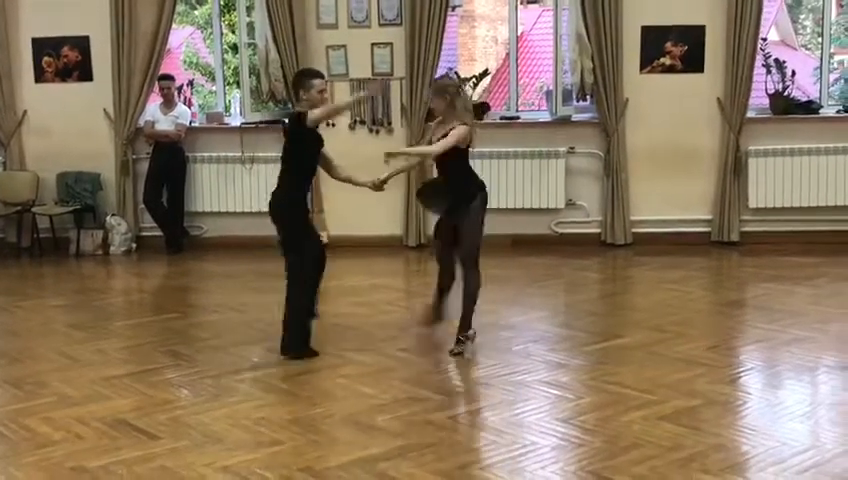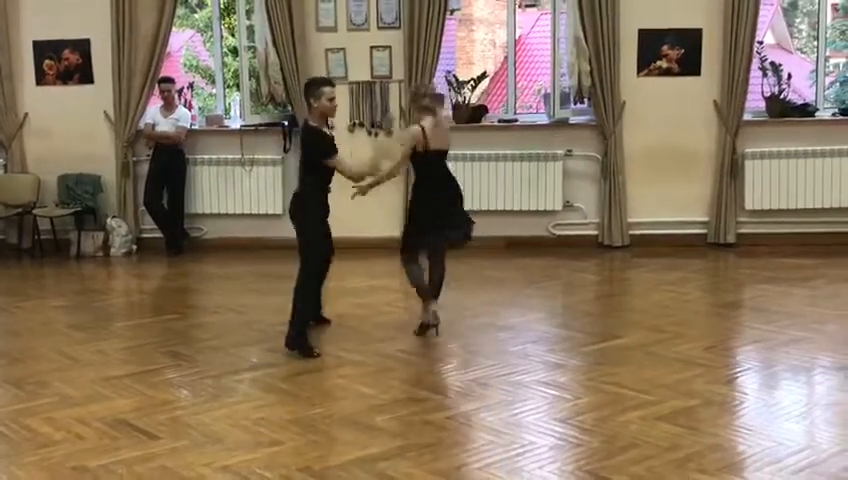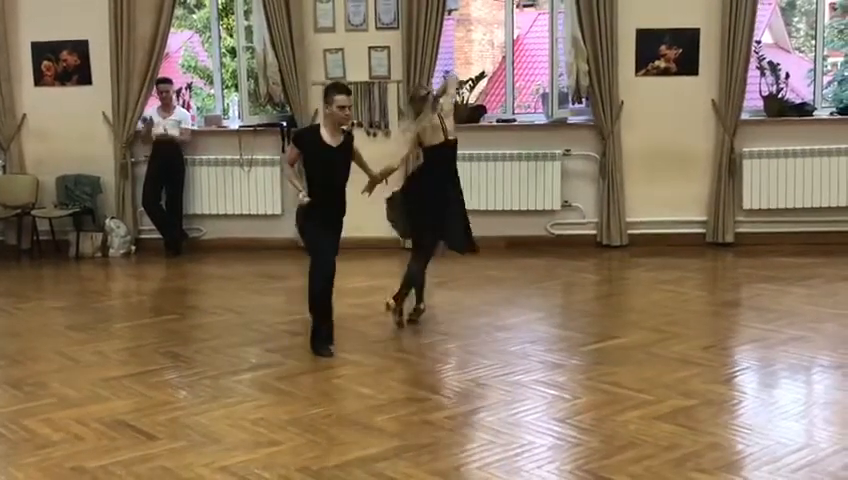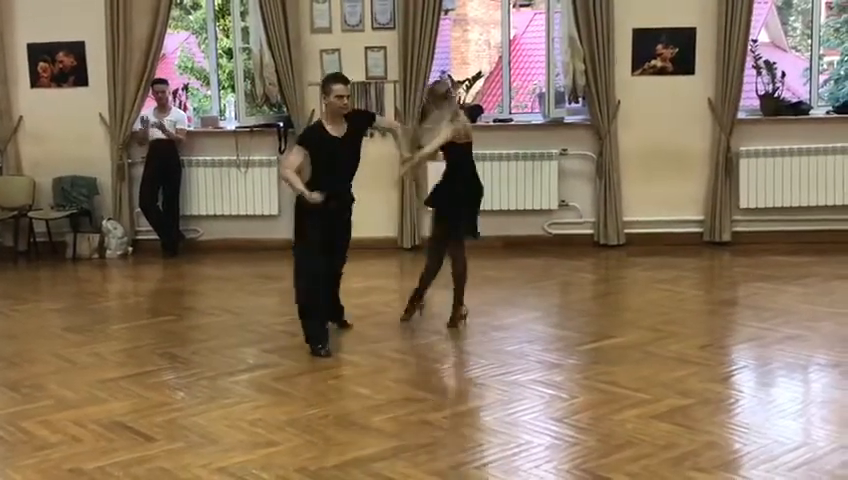
dt=0.4s
person 1, frame 1
left shoulder: (312, 132)
right shoulder: (299, 122)
left elbow: (332, 170)
right elbow: (330, 112)
left wrist: (365, 183)
right wrist: (361, 96)
left hip: (295, 204)
right hip: (287, 204)
left knee: (313, 260)
right knee: (303, 267)
right ankle: (294, 342)
person 1, frame 2
left shoulder: (323, 128)
right shoulder: (315, 137)
left elbow: (333, 163)
right elbow: (350, 172)
left hip: (314, 204)
right hip: (308, 206)
left knee: (321, 256)
right knee: (313, 262)
left ankle: (311, 311)
right ankle: (297, 337)
person 1, frame 3
left shoulder: (345, 137)
right shoulder: (306, 136)
right elbow: (290, 165)
left wrist: (373, 175)
right wrist: (301, 190)
left hip: (335, 214)
right hip: (313, 216)
left knee: (324, 265)
right knee: (324, 267)
left ankle: (320, 311)
right ankle: (321, 337)
person 1, frame 4
left shoulder: (359, 120)
right shoulder: (312, 134)
left elbow: (393, 127)
right elbow: (287, 170)
right wrist: (306, 194)
left hip: (342, 205)
right hip: (313, 208)
left knee: (335, 262)
right knee: (311, 267)
left ankle: (332, 310)
right ankle: (316, 336)
person 2, frame 1
left shoulder: (463, 128)
right shoulder: (437, 125)
left elbow: (433, 151)
right elbow: (423, 158)
left wrist: (399, 152)
right wrist: (390, 175)
left hip: (469, 198)
right hip: (453, 197)
left knee: (468, 262)
right knee: (444, 257)
left ankle: (465, 330)
right ankle: (438, 306)
person 2, frame 2
left shoulder: (414, 131)
right shoulder: (443, 125)
left elbow: (395, 170)
left wrist: (368, 185)
left hip: (428, 197)
right hip: (447, 195)
left knee: (410, 255)
right knee: (436, 257)
left ankle: (428, 306)
right ankle: (428, 312)
person 2, frame 3
left shoulder: (418, 128)
right shoulder: (446, 113)
left elbow: (397, 164)
right elbow: (452, 81)
right wrist: (437, 96)
left hip: (423, 190)
right hip: (445, 191)
left knee: (421, 249)
right knee: (424, 250)
left ankle: (418, 303)
right ankle: (398, 300)
person 2, frame 4
left shoulder: (452, 124)
right shoulder: (458, 118)
left elbow: (430, 149)
left wrist: (405, 167)
left hip: (457, 189)
right hip: (463, 187)
left knee: (438, 246)
right knee: (455, 248)
left ankle: (416, 299)
right ankle: (458, 308)
person 3, frame 1
left shoulder: (183, 110)
right shoulder: (152, 108)
left elbow: (178, 136)
right elbow: (146, 132)
left wrist: (156, 135)
right wrist: (168, 132)
left hip: (175, 155)
right hip: (158, 154)
left knee: (175, 198)
right knee: (150, 198)
left ankle: (174, 238)
right ankle: (176, 232)
person 3, frame 2
left shoulder: (183, 113)
right shoulder: (153, 111)
left elbow: (178, 138)
right elbow: (146, 134)
left wrist: (156, 138)
right wrist: (168, 134)
left hip: (175, 157)
right hip: (158, 157)
left knee: (175, 200)
right knee: (150, 200)
left ankle: (174, 240)
right ankle: (176, 234)
person 3, frame 3
left shoulder: (183, 114)
right shoulder: (150, 113)
left elbow: (185, 139)
right elbow: (144, 139)
left wrist: (169, 135)
right wrist: (148, 128)
left hip: (174, 157)
right hip: (156, 157)
left knee: (174, 201)
right knee: (149, 200)
left ankle: (173, 241)
right ankle: (175, 235)
person 3, frame 4
left shoulder: (179, 114)
right shoulder: (146, 114)
left elbow: (181, 139)
right elbow: (140, 140)
left wrist: (165, 130)
right wrist: (144, 129)
left hip: (171, 158)
right hip: (153, 158)
left knee: (170, 202)
right knee: (146, 201)
left ankle: (170, 242)
right ankle: (172, 235)
